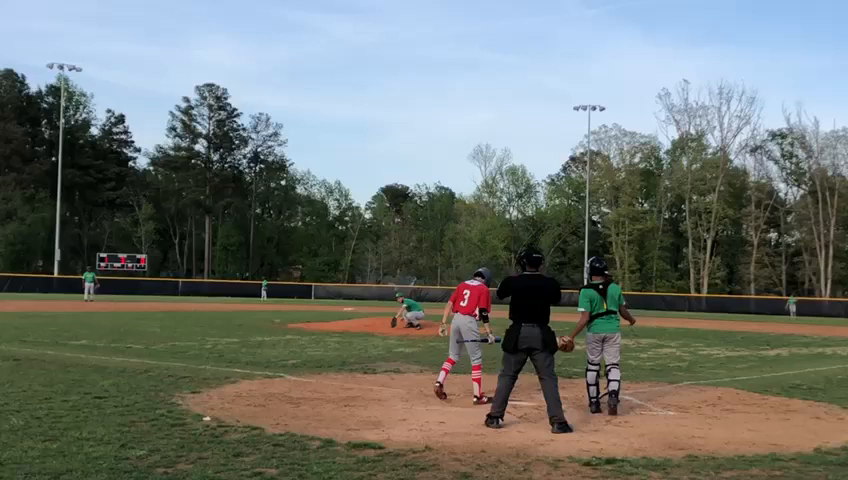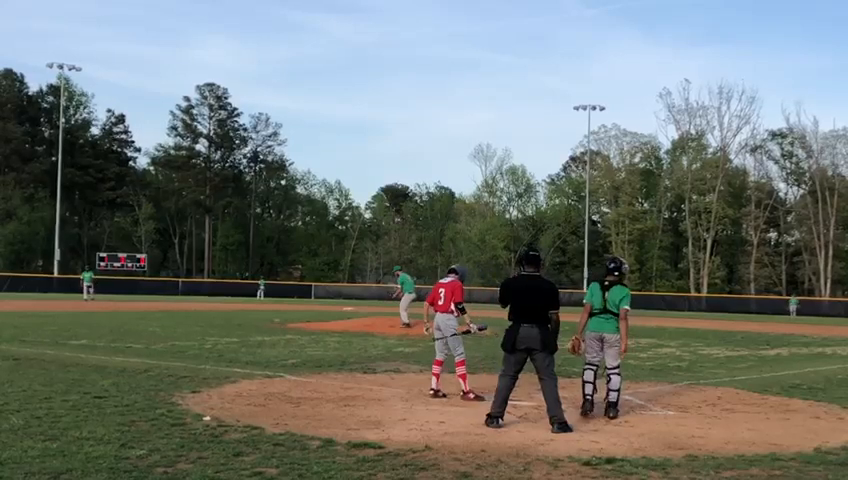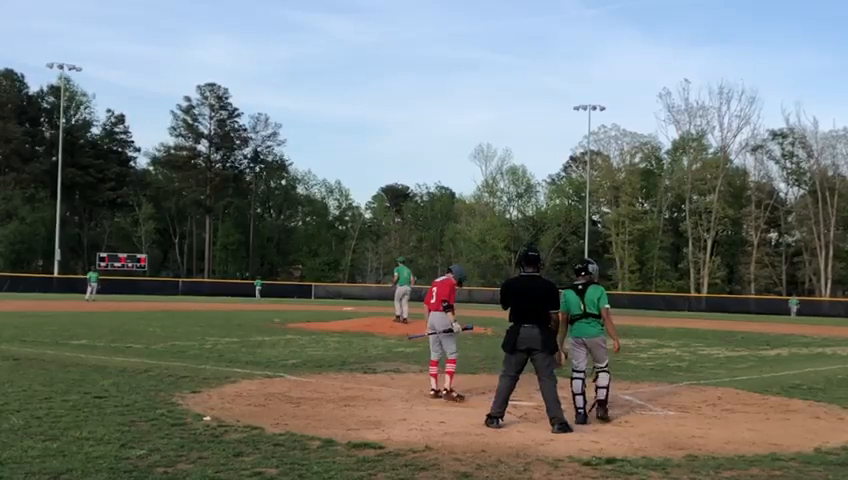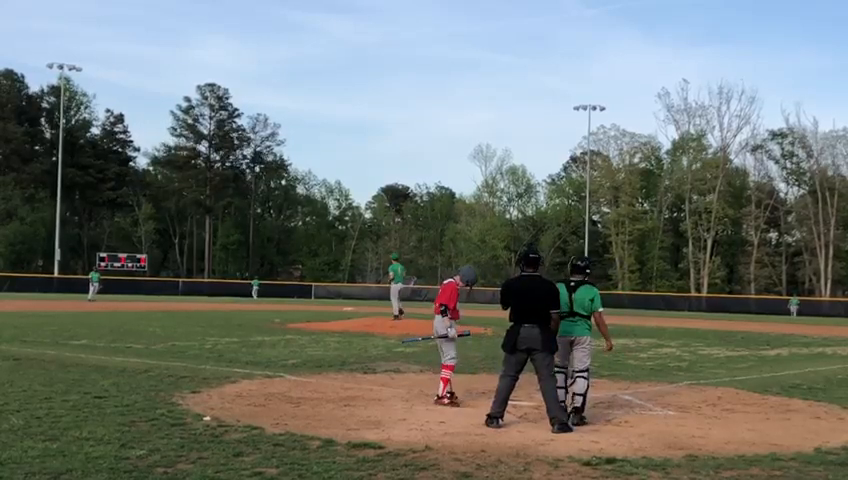
dt=0.7s
person 1, frame 1
left shoulder: (512, 282)
right shoulder: (550, 283)
left elbow: (499, 295)
right elbow: (556, 300)
left hip: (517, 333)
right hip: (541, 334)
left knee: (507, 375)
right knee: (548, 378)
left ankle: (495, 417)
right ankle: (557, 421)
person 1, frame 2
left shoulder: (510, 283)
right shoulder: (549, 286)
left elbow: (503, 304)
right elbow: (554, 318)
right wrist: (553, 339)
left hip: (517, 333)
right hip: (540, 335)
left knee: (507, 376)
right knee: (548, 378)
left ankle: (494, 417)
right ankle: (557, 422)
person 1, frame 3
left shoulder: (510, 284)
right shoulder: (549, 287)
left elbow: (504, 306)
right elbow: (554, 318)
right wrist: (552, 339)
left hip: (517, 334)
right hip: (541, 335)
left knee: (508, 376)
right knee: (547, 379)
left ankle: (495, 417)
right ankle: (558, 422)
person 1, frame 4
left shoulder: (510, 284)
right shoulder: (549, 287)
left elbow: (504, 306)
right elbow: (554, 318)
right wrist: (551, 338)
left hip: (517, 334)
right hip: (541, 335)
left knee: (508, 376)
right knee: (547, 379)
left ankle: (494, 417)
right ankle: (558, 421)
person 2, frame 1
left shoulder: (586, 291)
right shoulder: (615, 287)
left elbow: (585, 318)
right elbow: (623, 311)
left wrist: (572, 336)
right wrist: (632, 319)
left hip: (594, 332)
right hip: (613, 331)
left knee: (593, 366)
right knee: (613, 365)
left ankle: (594, 403)
right ankle: (613, 396)
person 2, frame 2
left shoulder: (594, 286)
right shoulder: (624, 291)
left elbow: (586, 311)
right elbow: (623, 317)
left wrist: (579, 333)
right wrist: (624, 340)
left hip: (593, 330)
right hip: (612, 332)
left knee: (590, 365)
right knee: (613, 369)
left ankle: (588, 400)
right ankle: (612, 407)
person 2, frame 3
left shoulder: (567, 292)
right shoulder: (598, 290)
left elbow: (562, 321)
right elbow: (606, 317)
left wrist: (560, 346)
right wrist: (615, 338)
left hip: (576, 335)
right hip: (596, 334)
left knee: (578, 373)
right knee: (602, 368)
left ankle: (581, 412)
right ankle: (601, 406)
person 2, frame 4
left shoulder: (558, 287)
right shoulder: (591, 290)
right elbow: (598, 319)
right wrist: (607, 339)
left hip: (562, 332)
right hip: (582, 334)
left knee: (560, 368)
right knee: (581, 372)
left ankle: (560, 408)
right ankle: (576, 413)
person 3, frame 1
left shoulder: (462, 285)
right shoulder: (484, 289)
left elbow: (449, 304)
right elbow: (483, 313)
left wrist: (443, 323)
right wrist: (489, 332)
left hip: (456, 320)
right hip: (469, 322)
left knee: (453, 355)
right knee: (476, 359)
left ankle: (440, 382)
right ankle: (478, 396)
person 3, frame 2
left shoulder: (438, 284)
right shoulder: (457, 284)
left elbow: (427, 304)
right elbow: (459, 306)
left wrist: (426, 323)
right wrist: (469, 323)
left hip: (437, 318)
right hip: (449, 320)
left knee: (440, 355)
right knee: (459, 355)
left ankle: (434, 389)
right ankle: (466, 391)
person 3, frame 3
left shoulder: (435, 283)
right shoulder: (449, 283)
left elbow: (426, 305)
right elbow: (445, 304)
left wrist: (428, 323)
right wrist: (454, 322)
left hip: (432, 318)
right hip: (443, 319)
left knee: (435, 355)
right knee: (452, 354)
left ankle: (434, 389)
right ankle: (447, 389)
person 3, frame 4
left shoulder: (447, 284)
right shoulder: (452, 286)
left elbow: (437, 305)
right elbow: (443, 307)
right wrist: (450, 328)
left hip: (439, 322)
right hip: (445, 324)
left knee: (445, 359)
right knee: (451, 360)
left ankle: (448, 391)
right ankle: (441, 396)
